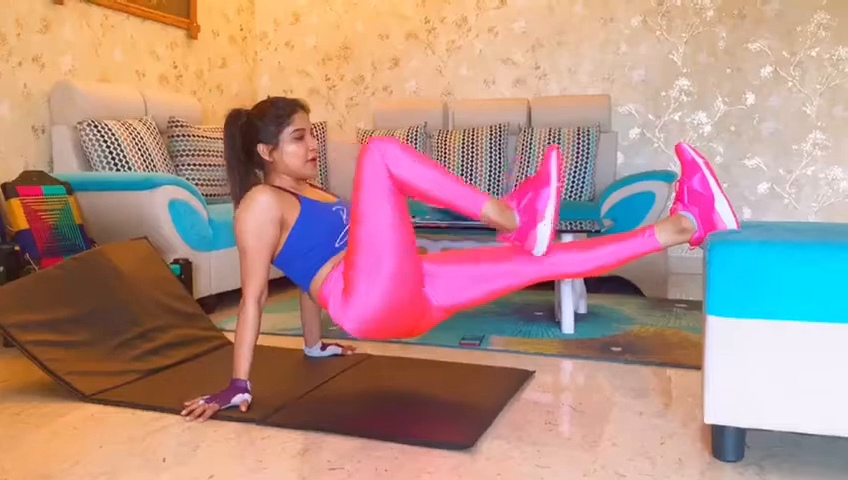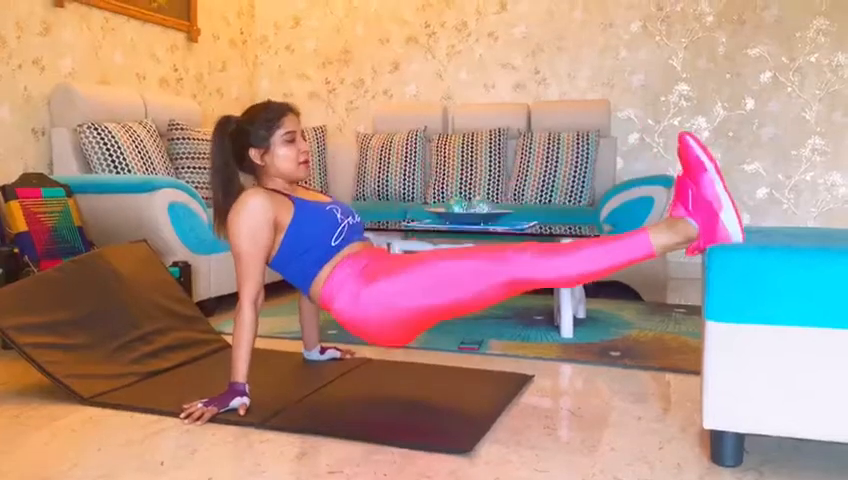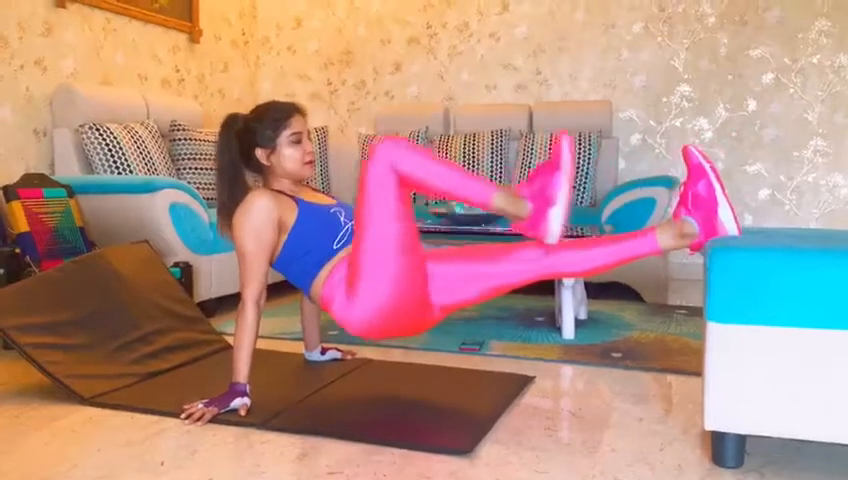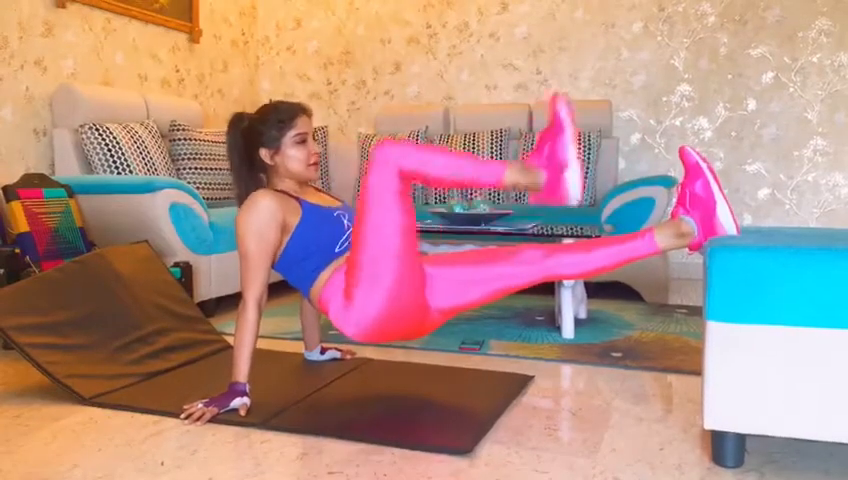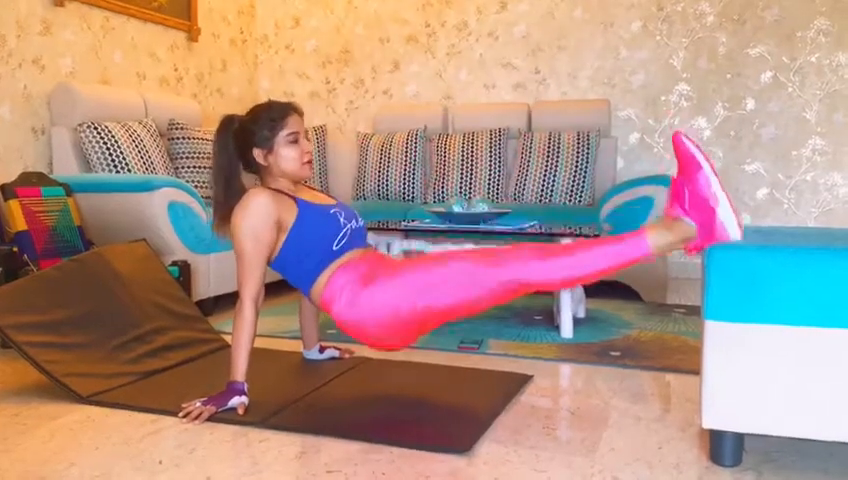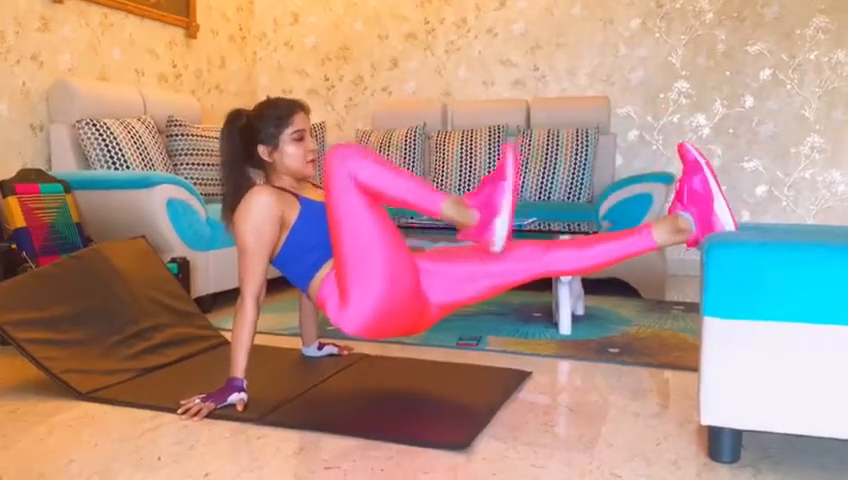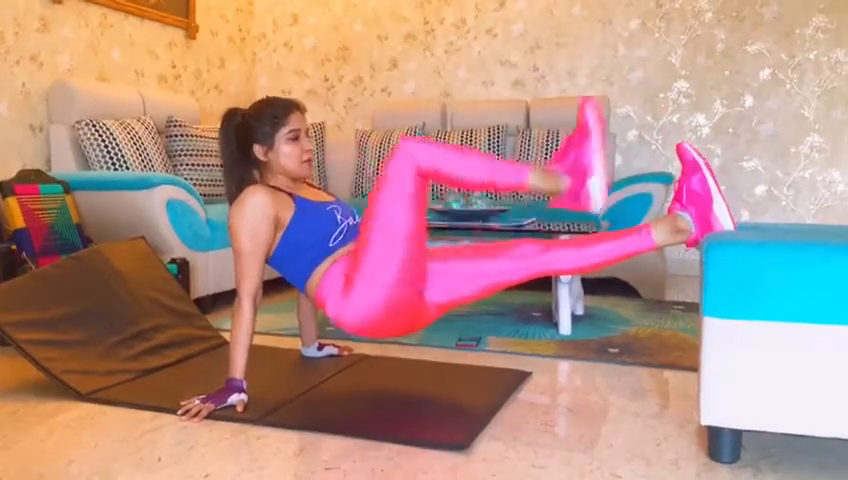
dt=0.5s
person 1, frame 1
left shoulder: (307, 193)
right shoulder: (262, 203)
right elbow: (253, 296)
left wrist: (315, 344)
right wrist: (237, 384)
left hip: (407, 291)
right hip: (373, 301)
left knee: (540, 257)
right knee: (380, 151)
left ankle: (683, 225)
right ankle: (508, 215)
person 1, frame 2
left shoulder: (301, 194)
right shoulder: (255, 206)
right elbow: (249, 298)
left wrist: (313, 348)
right wrist: (236, 388)
left hip: (396, 287)
right hip: (374, 300)
left knee: (529, 258)
right knee: (522, 266)
left ankle: (683, 226)
right ankle: (687, 226)
person 1, frame 3
left shoulder: (306, 195)
right shoulder: (261, 207)
right elbow: (252, 298)
left wrist: (314, 348)
right wrist: (237, 388)
left hip: (404, 295)
right hip: (372, 300)
left knee: (538, 255)
right knee: (386, 151)
left ankle: (682, 230)
right ankle: (524, 204)
person 1, frame 4
left shoulder: (311, 196)
right shoulder: (264, 207)
right elbow: (252, 298)
left wrist: (314, 349)
right wrist: (237, 388)
left hip: (405, 296)
right hip: (372, 305)
left knee: (538, 257)
right knee: (389, 153)
left ankle: (682, 229)
right ankle: (535, 175)
person 1, frame 5
left shoulder: (306, 194)
right shoulder: (259, 206)
right elbow: (249, 298)
left wrist: (312, 347)
right wrist: (234, 387)
left hip: (397, 291)
right hip: (373, 305)
left knee: (530, 257)
right knee: (519, 270)
left ankle: (680, 227)
right ankle: (682, 227)
person 1, frame 6
left shoulder: (307, 193)
right shoulder: (262, 203)
right elbow: (250, 295)
left wrist: (312, 344)
right wrist: (234, 384)
left hip: (405, 289)
right hip: (371, 300)
left knee: (537, 255)
right knee: (347, 157)
left ankle: (680, 226)
right ankle: (471, 215)
person 1, frame 7
left shoulder: (304, 191)
right shoulder: (256, 203)
right elbow: (247, 296)
left wrist: (312, 345)
right wrist: (233, 385)
left hip: (402, 291)
right hip: (370, 299)
left knee: (533, 252)
right knee: (409, 153)
left ankle: (679, 225)
right ankle: (558, 181)
